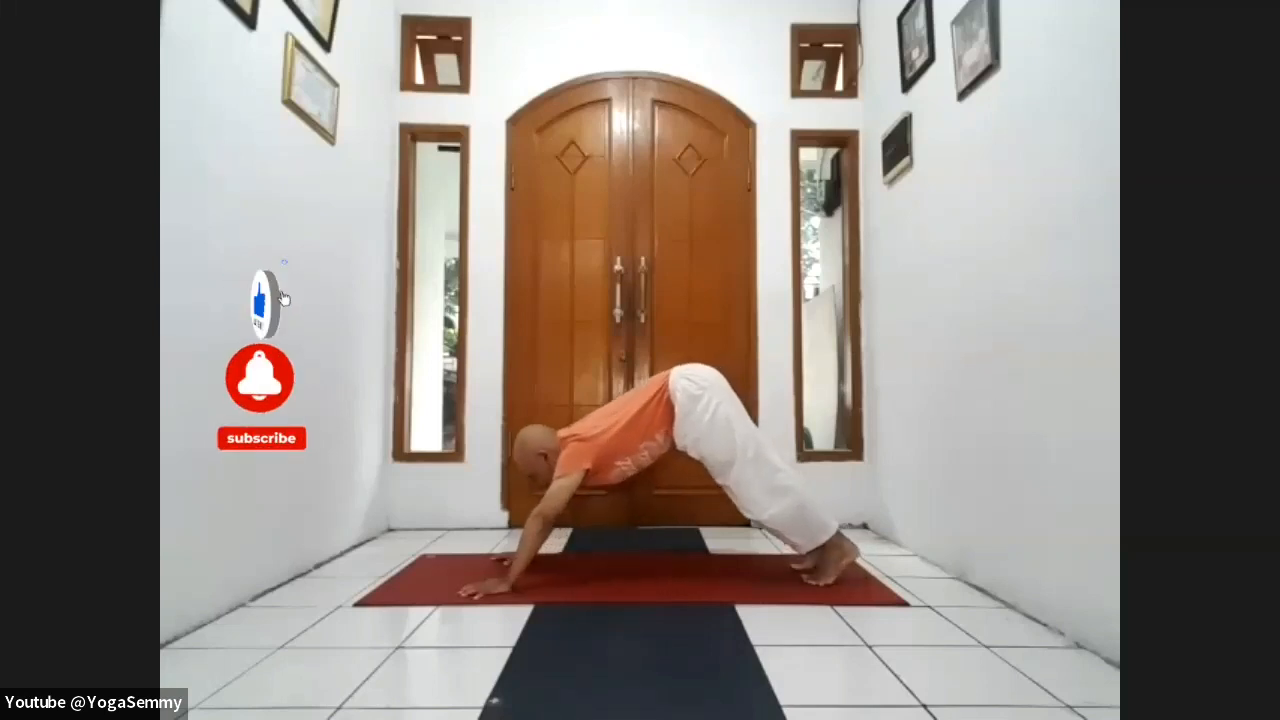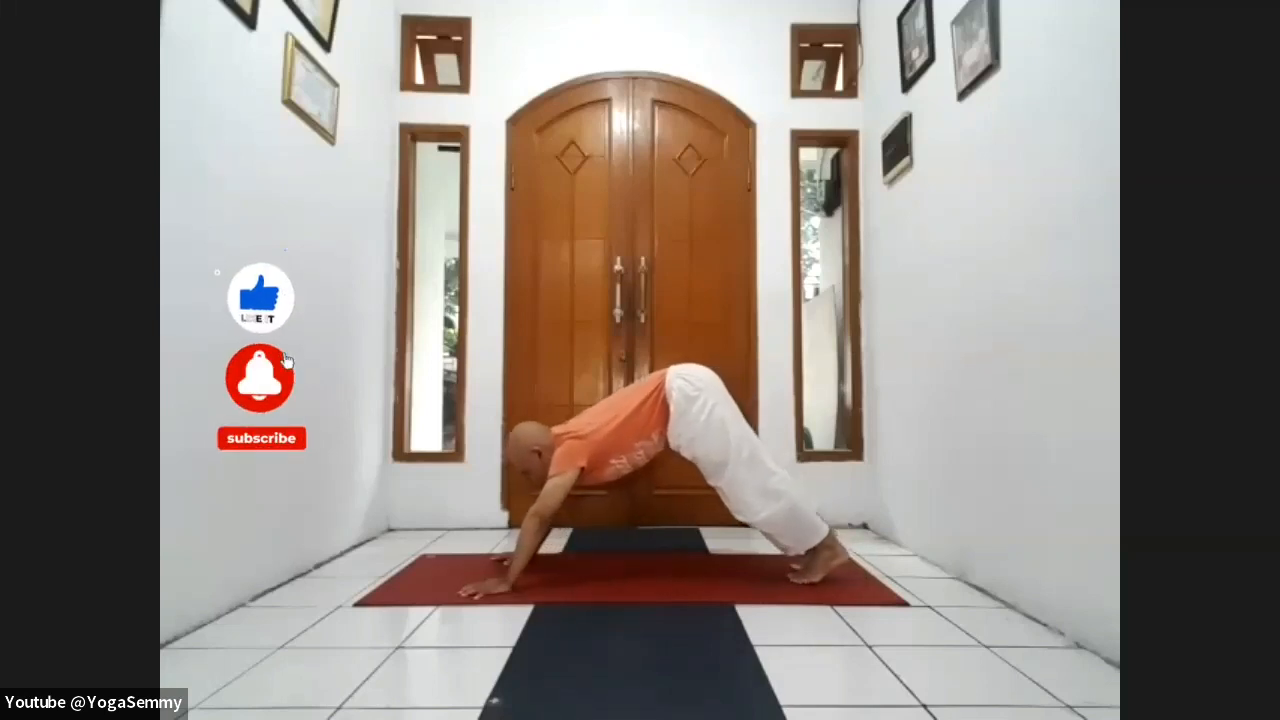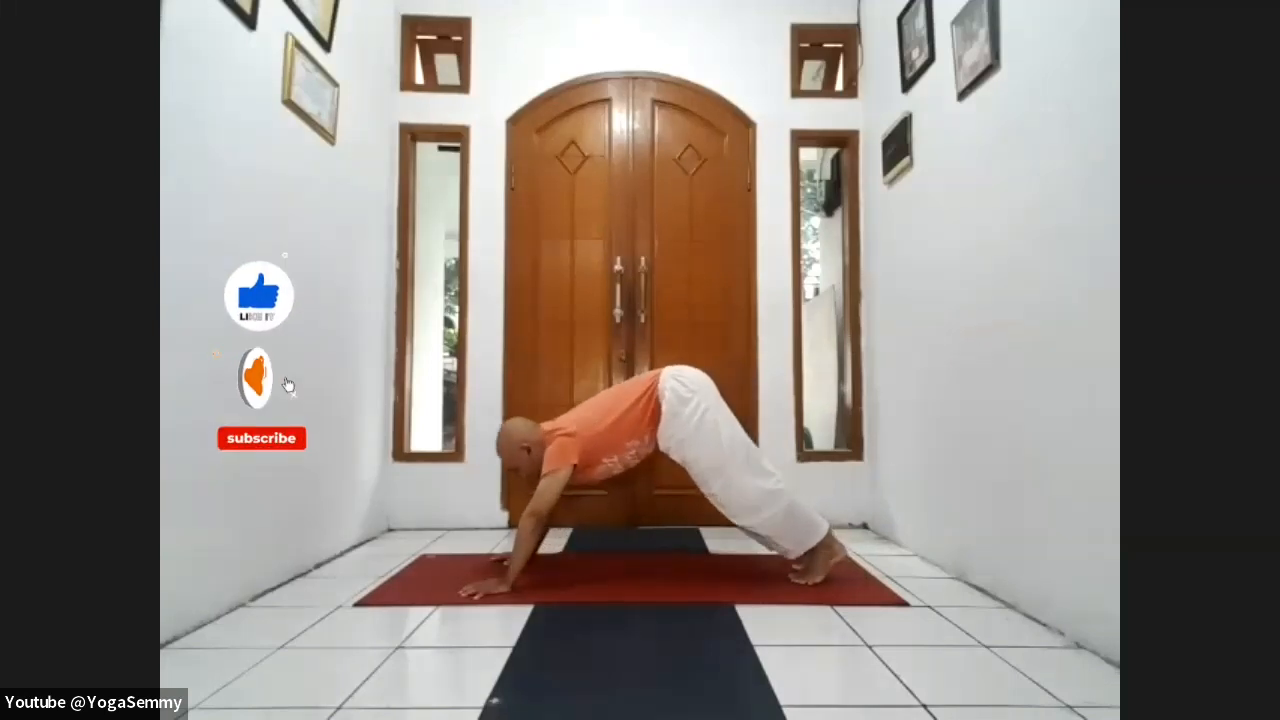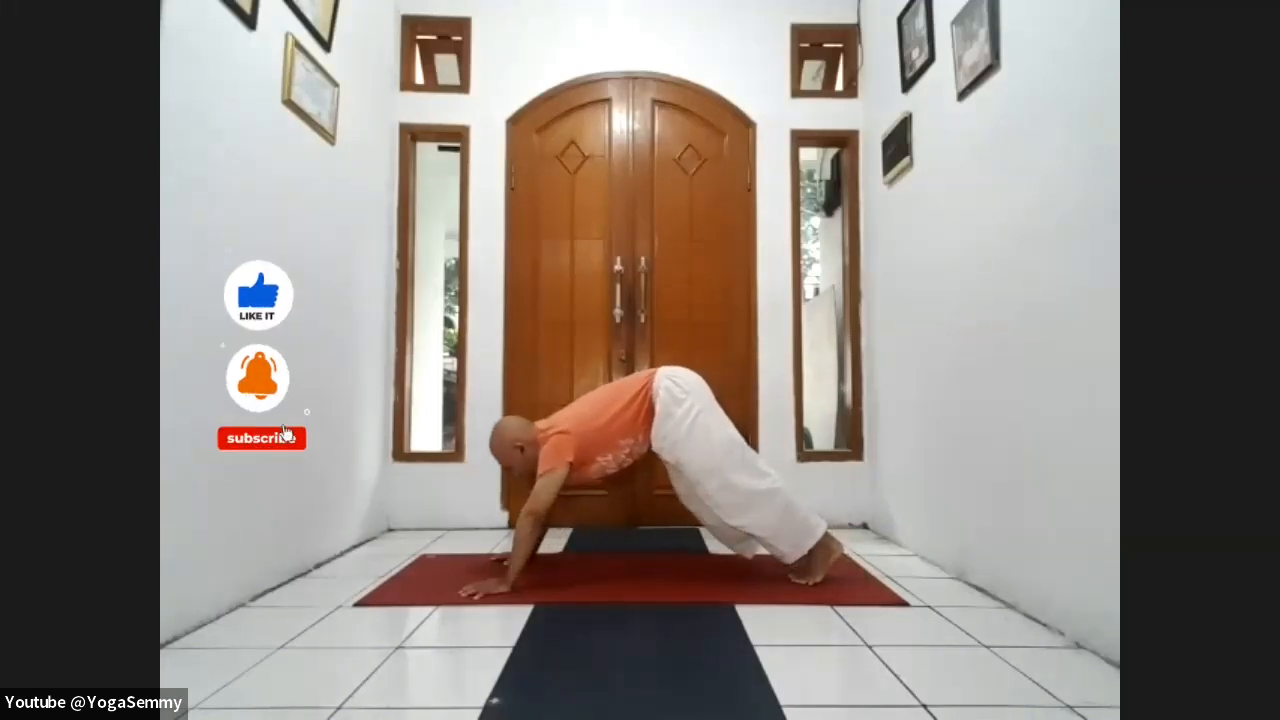
dt=0.4s
person 1, frame 1
left shoulder: (574, 453)
right shoulder: (570, 446)
left elbow: (542, 516)
right elbow: (548, 515)
left wrist: (507, 580)
right wrist: (524, 555)
left hip: (691, 395)
right hip: (688, 393)
left knee: (755, 477)
right knee: (751, 475)
left ankle: (833, 544)
right ankle: (820, 545)
person 1, frame 2
left shoulder: (569, 450)
right shoulder: (562, 442)
left elbow: (539, 515)
right elbow: (545, 515)
left wrist: (507, 580)
right wrist: (523, 555)
left hip: (686, 395)
right hip: (683, 392)
left knee: (748, 480)
right knee: (744, 478)
left ankle: (823, 545)
right ankle: (813, 544)
person 1, frame 3
left shoulder: (560, 446)
right shoulder: (556, 438)
left elbow: (535, 514)
right elbow: (542, 513)
left wrist: (506, 579)
right wrist: (523, 556)
left hip: (678, 397)
right hip: (676, 394)
left knee: (740, 482)
right knee: (735, 481)
left ankle: (821, 544)
right ankle: (807, 543)
person 1, frame 4
left shoulder: (556, 443)
right shoulder: (551, 437)
left elbow: (532, 514)
right elbow: (539, 513)
left wrist: (506, 580)
right wrist: (524, 555)
left hip: (671, 398)
right hip: (669, 397)
left knee: (732, 481)
right knee: (706, 487)
left ankle: (818, 544)
right ankle: (797, 546)
